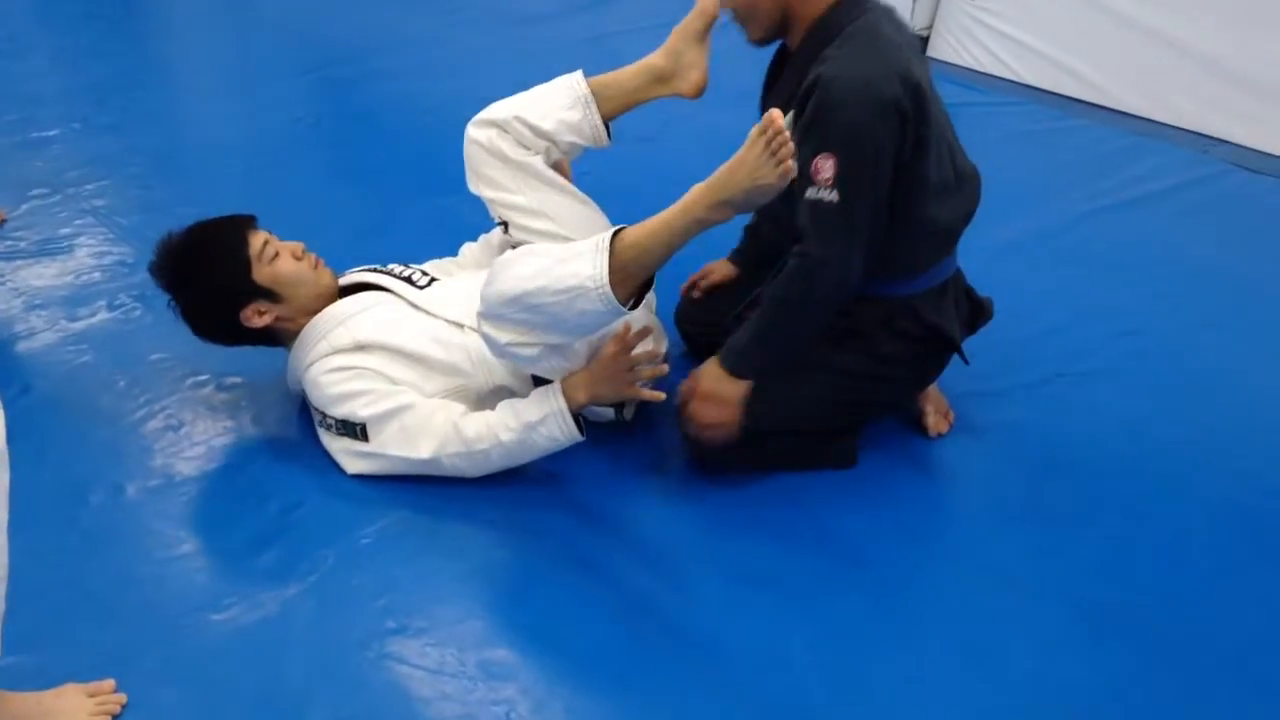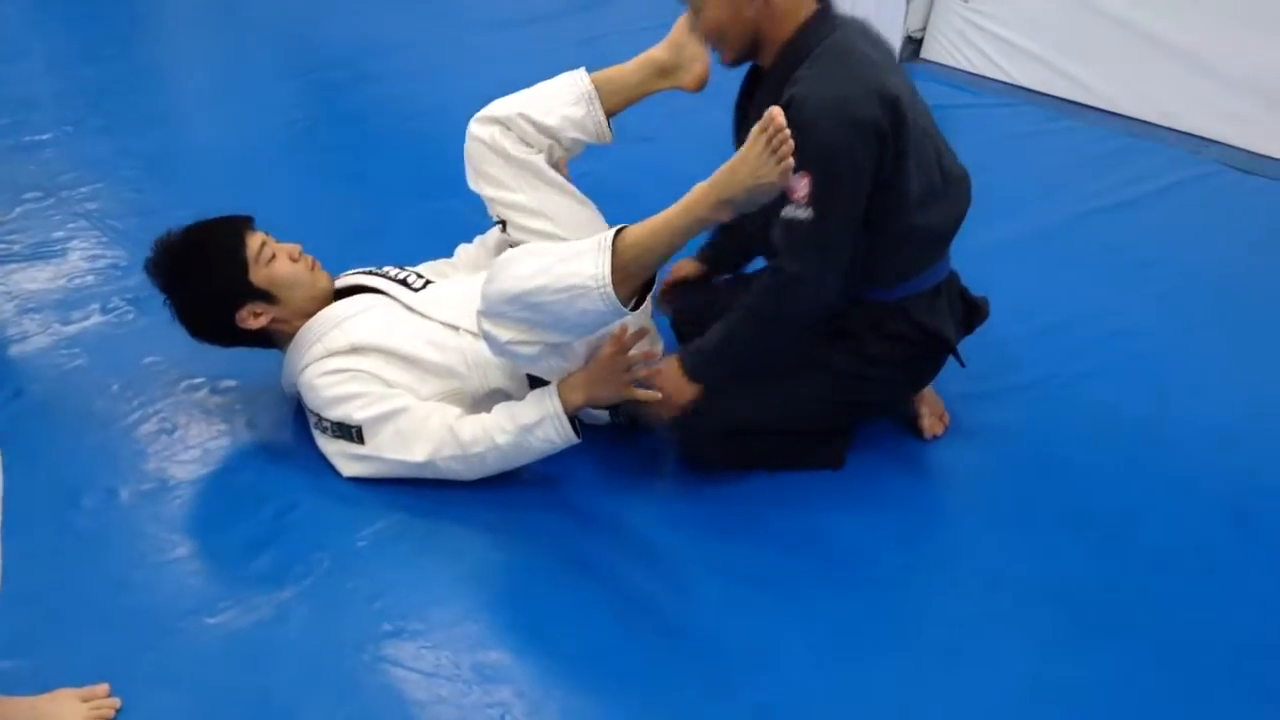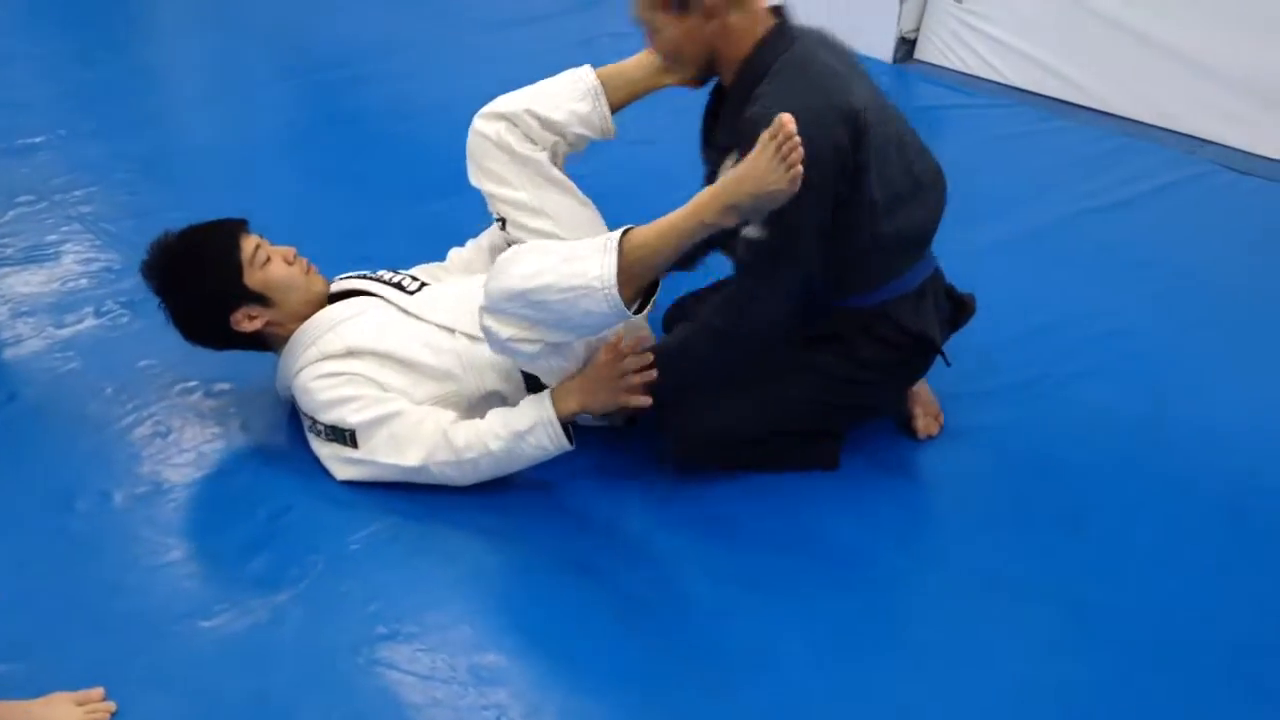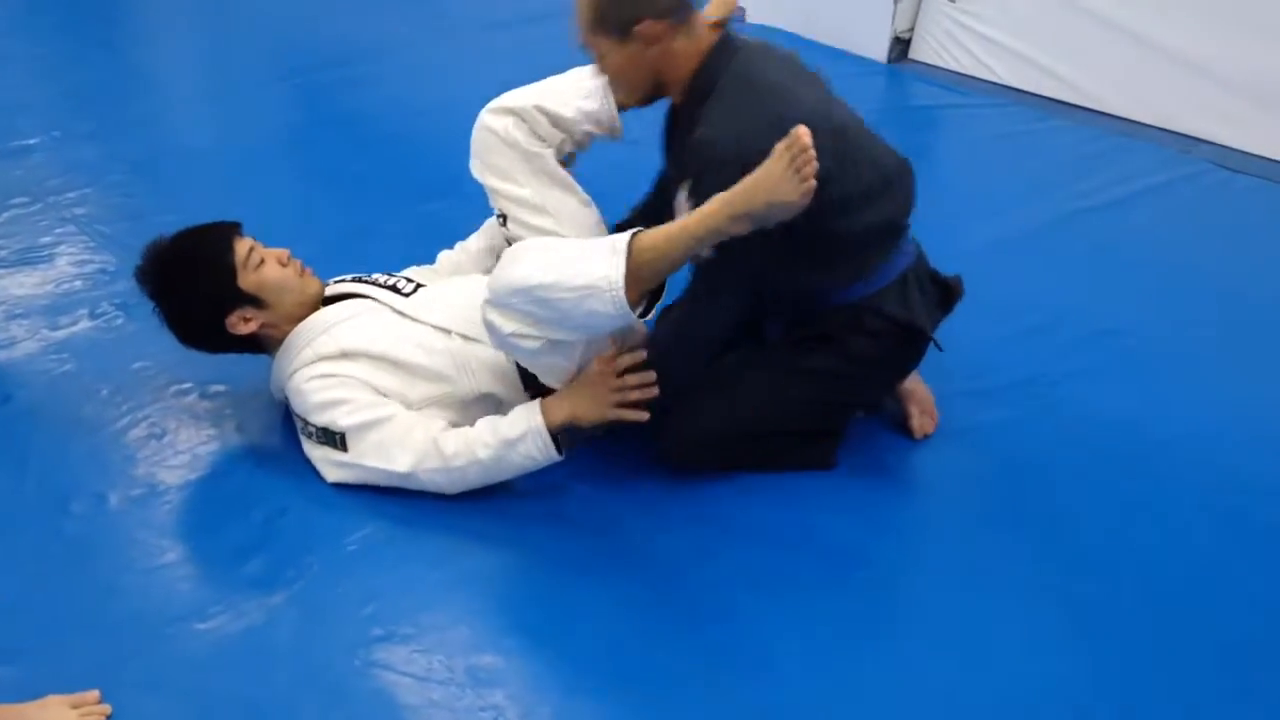
dt=0.1s
person 1, frame 1
left shoulder: (351, 291)
right shoulder: (336, 376)
right elbow: (462, 445)
left wrist: (531, 214)
right wrist: (580, 393)
left hip: (597, 298)
left knee: (496, 135)
right knee: (513, 297)
left ankle: (666, 68)
right ankle: (714, 201)
person 1, frame 2
left shoulder: (346, 292)
right shoulder: (331, 378)
left elbow: (459, 271)
right elbow: (456, 448)
left wrist: (532, 217)
right wrist: (576, 395)
left hip: (593, 302)
right hip: (602, 353)
left knee: (497, 133)
right knee: (514, 295)
left ankle: (668, 60)
right ankle: (714, 200)
person 1, frame 3
left shoulder: (337, 296)
right shoulder: (325, 381)
left elbow: (452, 272)
right elbow: (448, 451)
left wrist: (526, 215)
right wrist: (568, 402)
left hip: (574, 298)
right hip: (597, 362)
left knee: (501, 129)
right knee: (516, 290)
right ankle: (721, 202)
person 1, frame 4
left shoulder: (333, 299)
right shoulder: (318, 385)
left elbow: (447, 275)
right elbow: (438, 460)
left wrist: (524, 218)
right wrist: (561, 414)
left hip: (570, 296)
right hip: (582, 363)
left knee: (507, 124)
right knee: (522, 286)
right ankle: (733, 210)
person 2, frame 1
left shoulder: (854, 83)
left elbow: (829, 262)
left wrist: (742, 366)
right wrist: (743, 260)
left hip: (897, 318)
right hip: (855, 278)
left knee: (714, 431)
right knee: (702, 315)
left ankle: (895, 383)
right ankle: (887, 380)
person 2, frame 2
left shoulder: (828, 102)
right shoulder: (815, 47)
left elbow: (804, 279)
left wrist: (697, 368)
right wrist: (712, 258)
left hip: (891, 320)
right hip: (849, 282)
left knee: (702, 425)
right knee: (694, 311)
left ankle: (888, 385)
right ankle: (872, 381)
person 2, frame 3
left shoulder: (786, 121)
right shoulder: (783, 54)
left elbow: (764, 294)
left wrist: (651, 373)
left hip: (879, 324)
right hip: (841, 281)
left knee: (693, 429)
right knee: (688, 320)
left ankle: (876, 388)
right ankle: (865, 379)
person 2, frame 4
left shoulder: (738, 138)
right shoulder: (736, 65)
left elbow: (716, 302)
right elbow: (672, 198)
left hip: (868, 320)
right hip: (829, 278)
left knee: (683, 432)
right knee: (674, 340)
left ankle: (864, 380)
right ankle: (841, 379)
